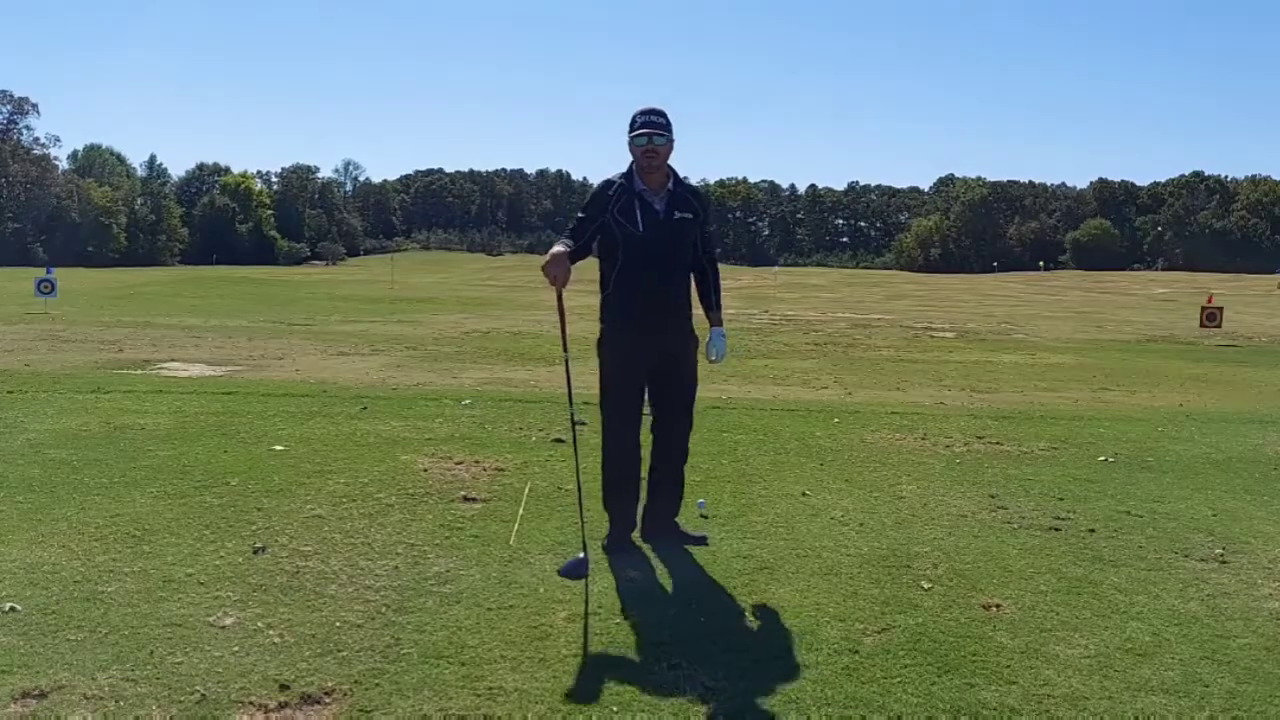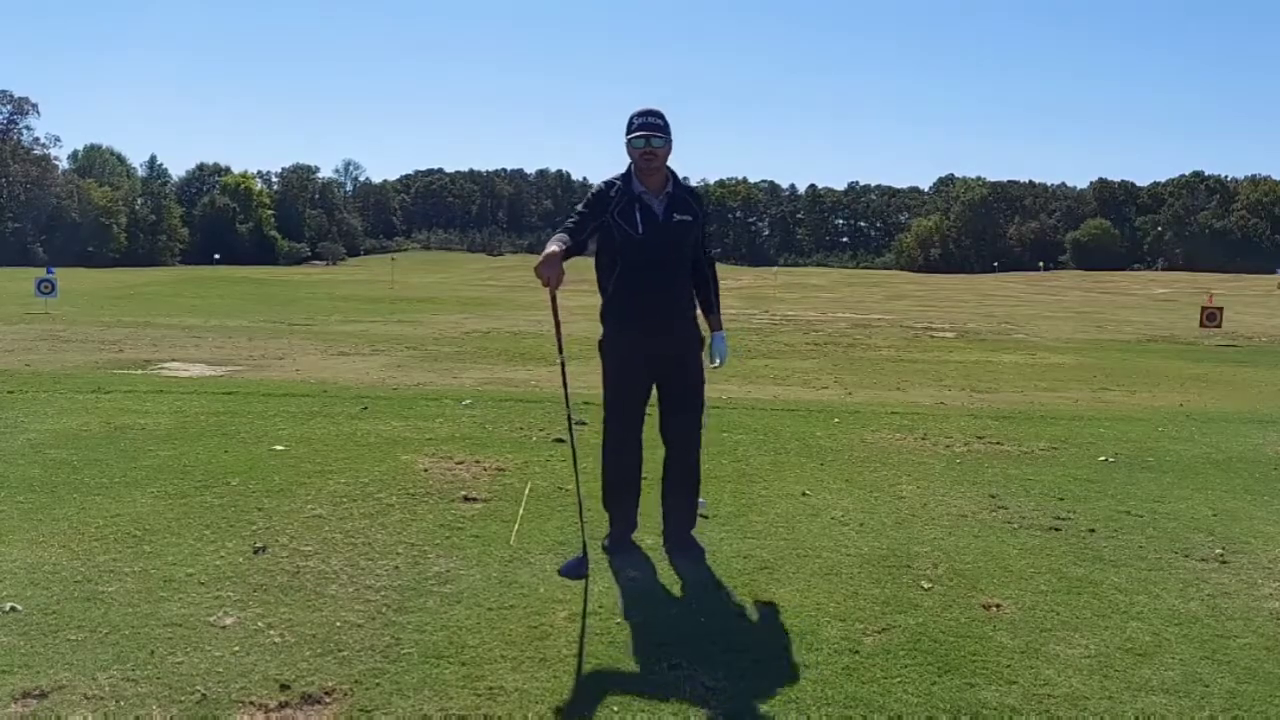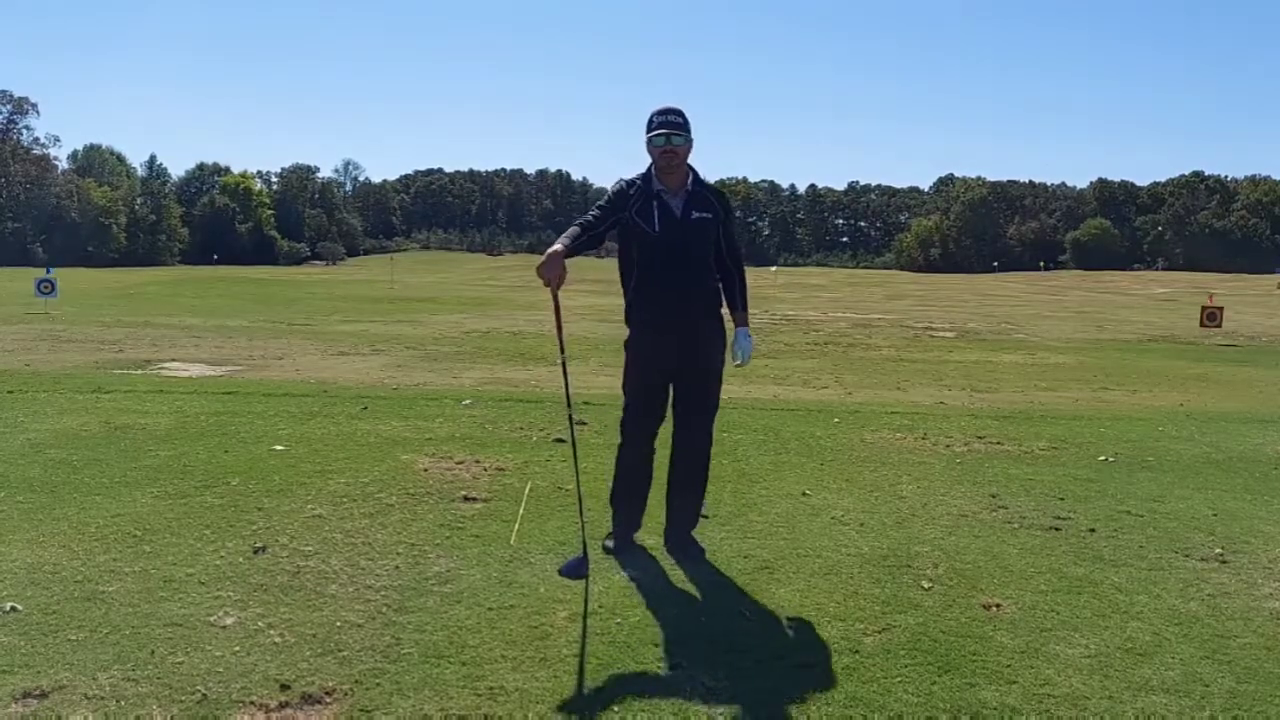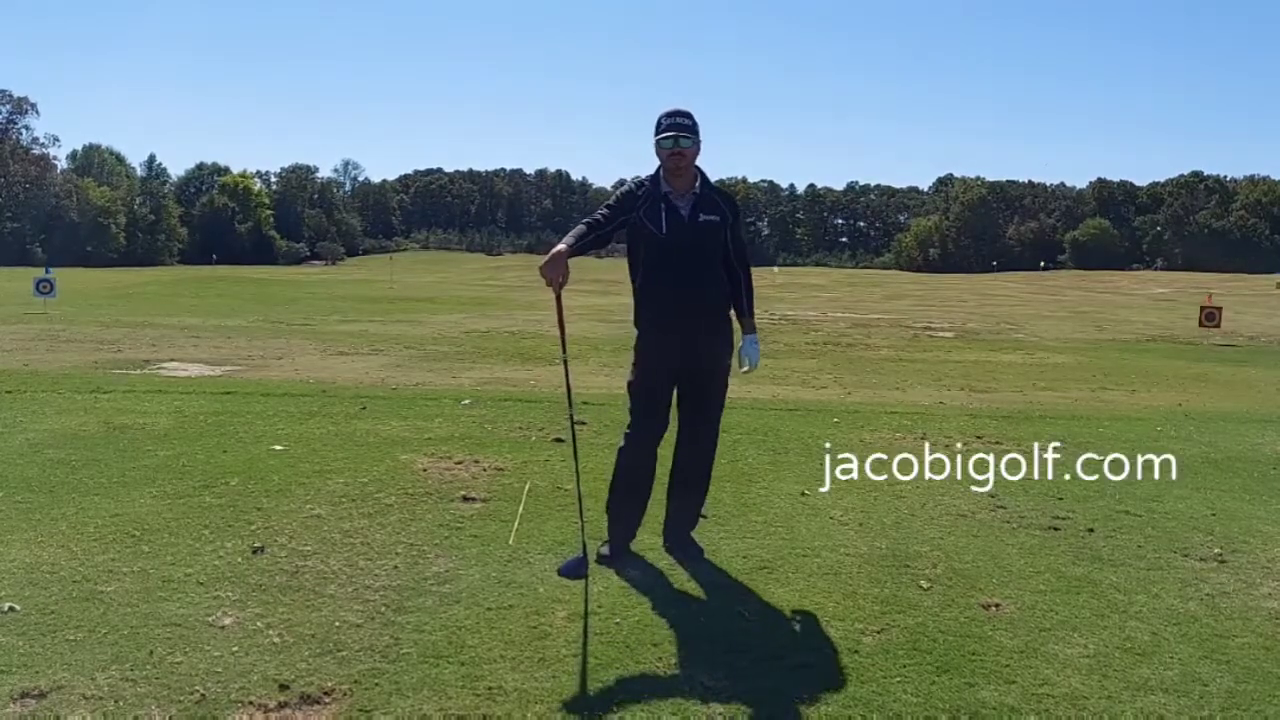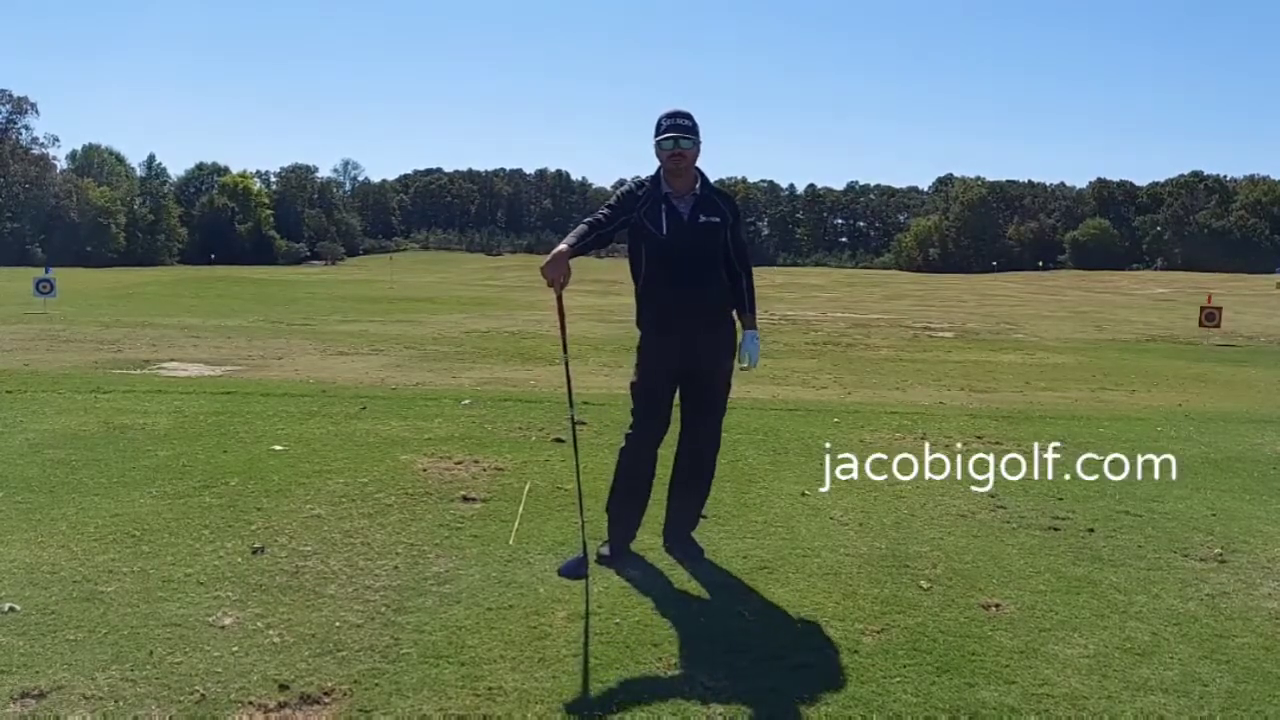
dt=0.5s
person 1, frame 1
left shoulder: (691, 200)
right shoulder: (609, 194)
left elbow: (705, 264)
right elbow: (580, 234)
left wrist: (716, 324)
right wrist: (562, 251)
left hip: (677, 333)
right hip: (622, 333)
left knee: (675, 429)
right knee: (621, 430)
left ankle: (660, 520)
right ankle: (620, 525)
person 1, frame 2
left shoulder: (690, 201)
right shoulder: (608, 196)
left elbow: (703, 267)
right elbow: (575, 228)
left wrist: (716, 328)
right wrist: (556, 249)
left hip: (681, 335)
right hip: (624, 336)
left knee: (685, 433)
right knee: (622, 433)
left ankle: (679, 529)
right ankle: (621, 526)
person 1, frame 3
left shoulder: (713, 201)
right shoulder: (628, 195)
left elbow: (730, 266)
right elbow: (592, 225)
left wrist: (741, 326)
right wrist: (560, 249)
left hip: (704, 335)
right hip: (648, 334)
left knee: (695, 435)
right knee: (638, 430)
left ankle: (680, 530)
right ankle: (623, 526)
person 1, frame 4
left shoulder: (721, 203)
right shoulder: (637, 196)
left elbow: (738, 270)
right elbow: (598, 225)
left wrist: (749, 332)
right wrist: (563, 249)
left hip: (711, 338)
right hip: (656, 336)
left knee: (699, 438)
right knee: (642, 434)
left ankle: (680, 530)
right ankle: (619, 533)
person 1, frame 5
left shoulder: (721, 204)
right shoulder: (638, 197)
left elbow: (739, 269)
right elbow: (599, 225)
left wrist: (749, 328)
right wrist: (564, 250)
left hip: (714, 338)
right hip: (658, 336)
left knee: (702, 439)
right knee: (644, 434)
left ankle: (679, 531)
right ankle: (619, 533)
